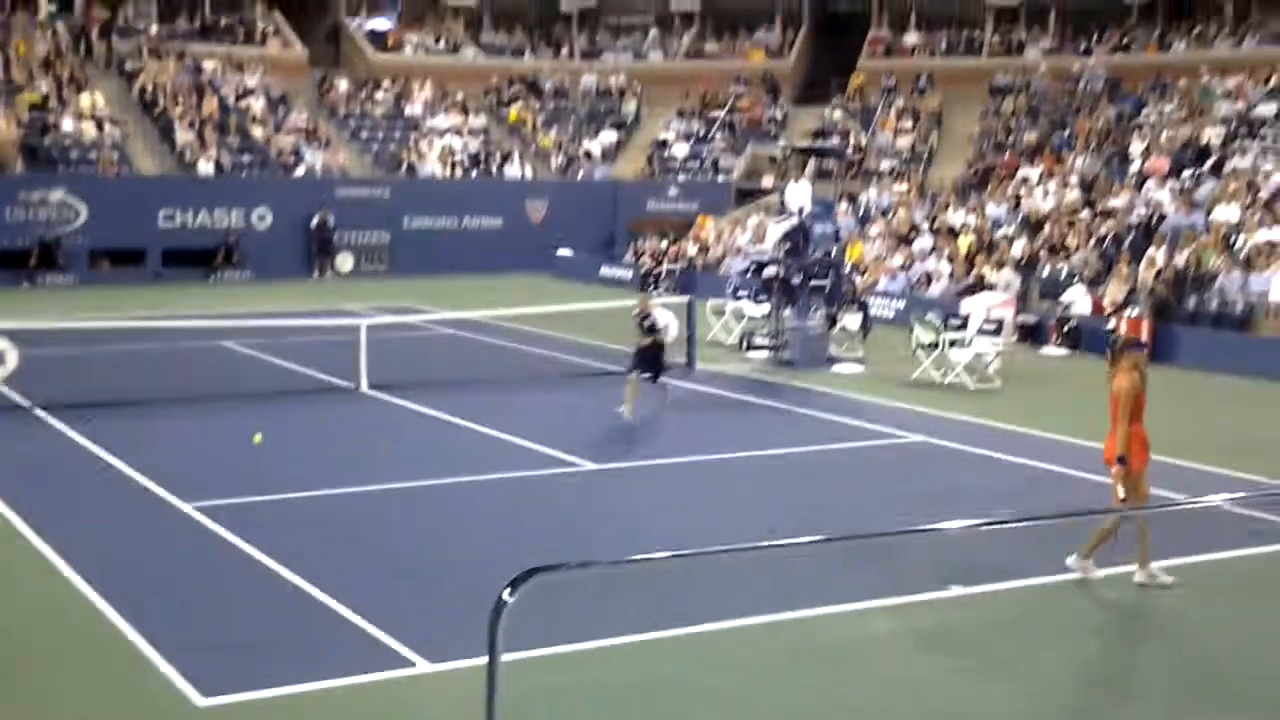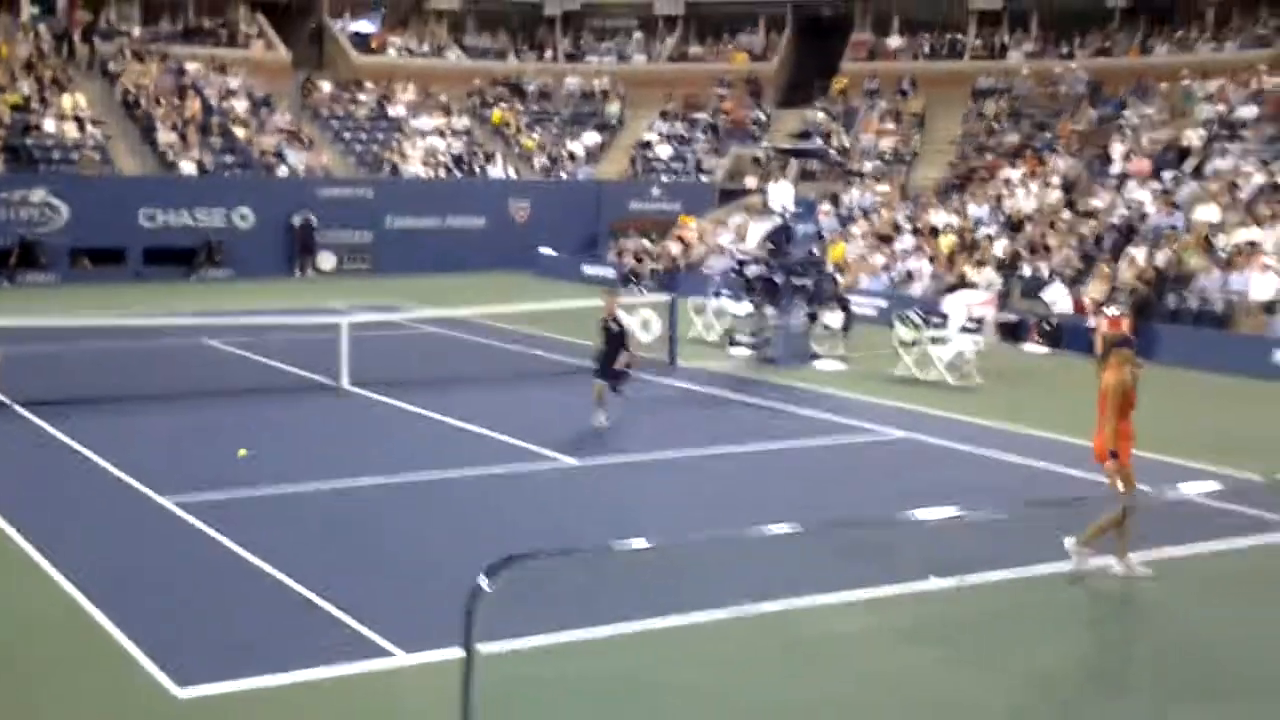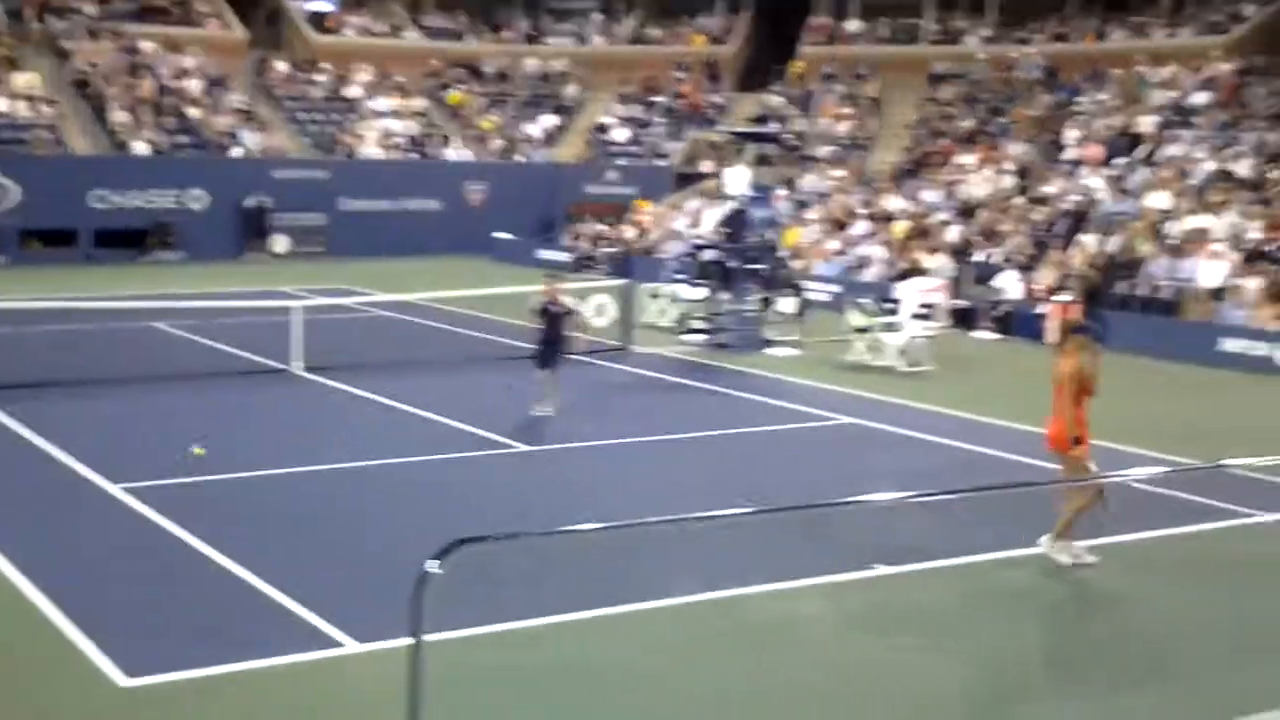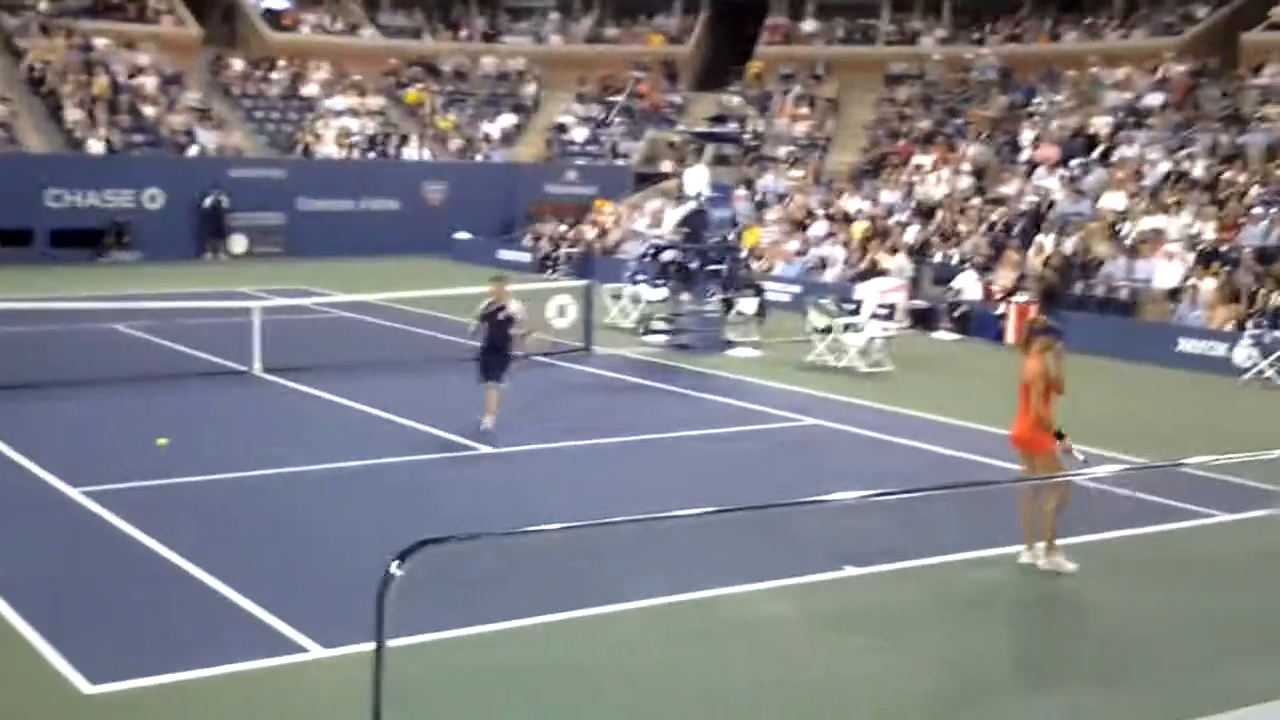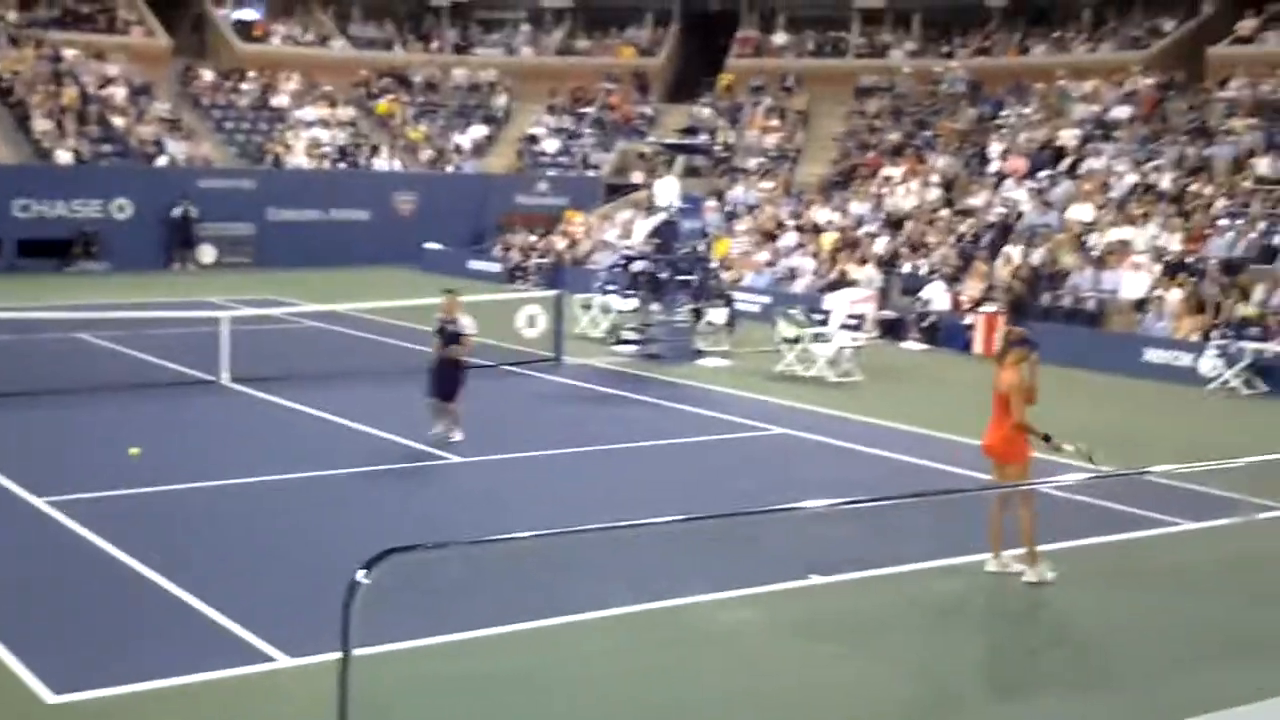
dt=0.1s
person 1, frame 1
left shoulder: (1127, 376)
right shoulder: (1127, 382)
left elbow: (1137, 409)
right elbow: (1122, 424)
left wrist: (1141, 375)
right wrist: (1119, 461)
left hip: (1134, 448)
right hip: (1127, 450)
left knee: (1140, 507)
right knee: (1126, 512)
left ankle: (1145, 569)
right ankle: (1082, 557)
person 1, frame 2
left shoulder: (1120, 374)
right shoulder: (1115, 379)
left elbow: (1130, 404)
right elbow: (1109, 420)
left wrist: (1134, 374)
right wrist: (1111, 455)
left hip: (1117, 443)
right hip: (1114, 445)
left knee: (1125, 502)
right knee: (1124, 503)
left ankle: (1122, 559)
right ankle: (1080, 543)
person 1, frame 3
left shoulder: (1072, 361)
right shoulder: (1072, 366)
left elbow: (1090, 391)
right elbow: (1066, 409)
left wrist: (1093, 360)
right wrist: (1077, 442)
left hip: (1063, 431)
right hip: (1068, 433)
left knee: (1075, 489)
right knee: (1092, 491)
left ankle: (1066, 546)
right ankle: (1055, 538)
person 1, frame 4
left shoulder: (1035, 360)
right shoulder: (1038, 365)
left elbow: (1058, 388)
right elbow: (1038, 409)
left wrist: (1057, 359)
right wrist: (1059, 436)
left hip: (1025, 430)
right hip: (1034, 432)
left knee: (1033, 489)
right knee: (1058, 490)
left ankle: (1029, 549)
right ankle: (1050, 553)
person 1, frame 5
left shoulder: (1004, 371)
right shoulder: (1015, 377)
left elbow: (1028, 399)
right elbow: (1018, 419)
left wrist: (1030, 369)
right wrist: (1045, 437)
left hip: (995, 438)
right hip: (1011, 442)
left knee: (1002, 499)
right knee: (1026, 503)
left ankle: (995, 557)
right ankle: (1033, 566)
